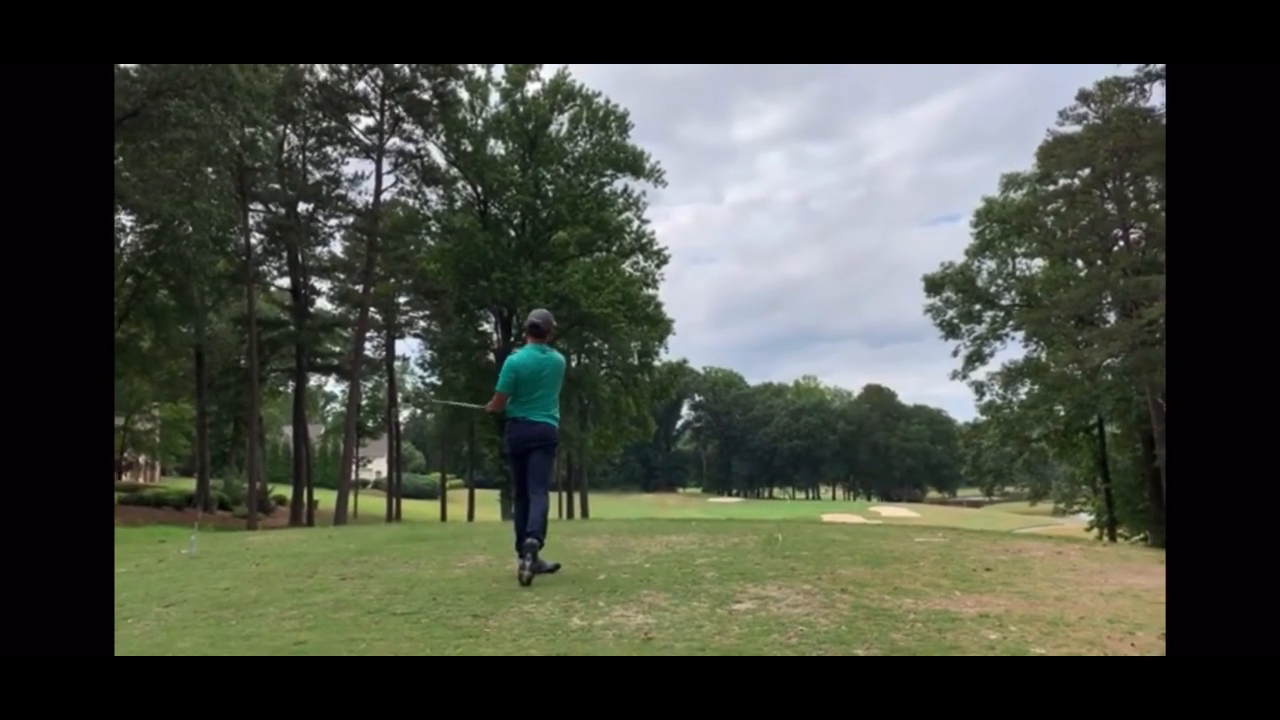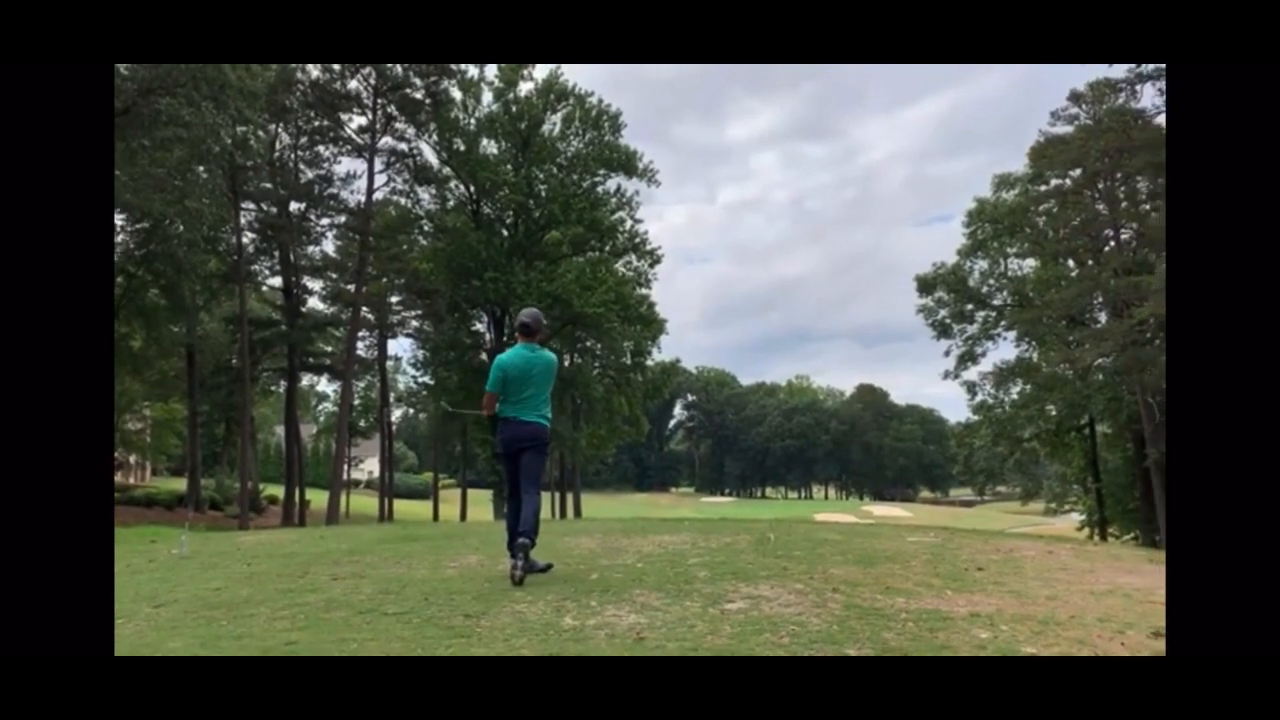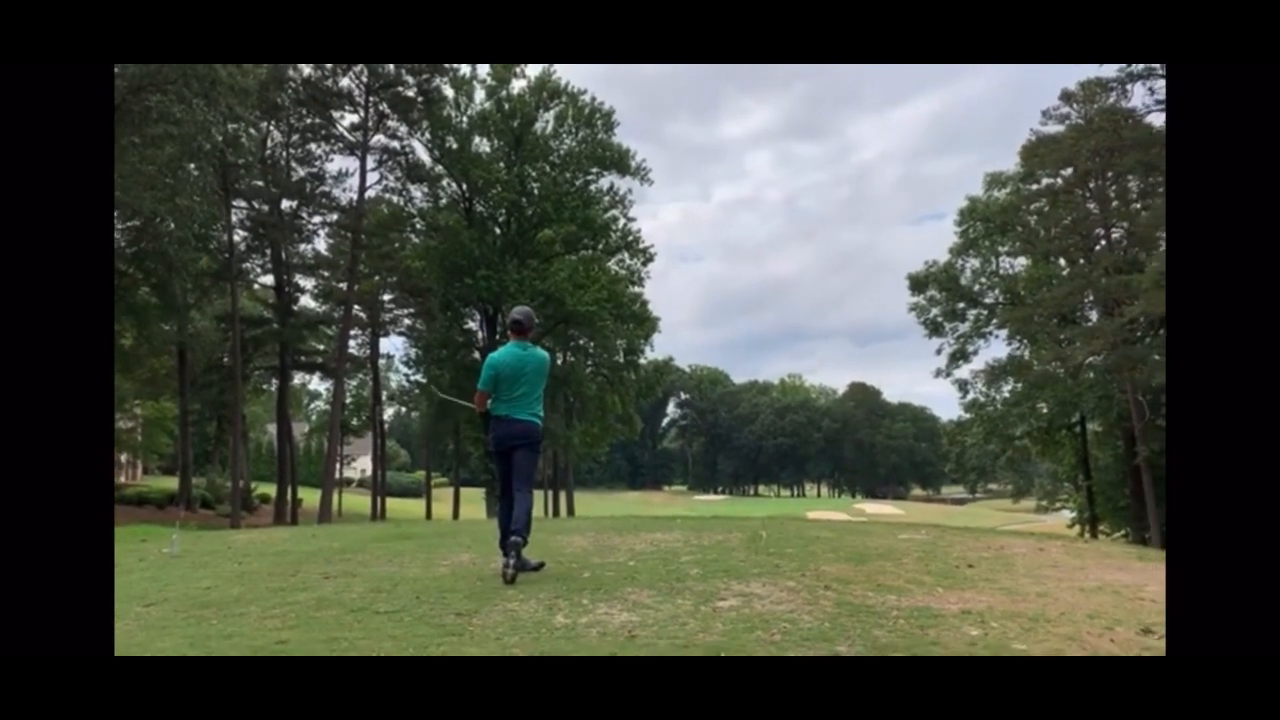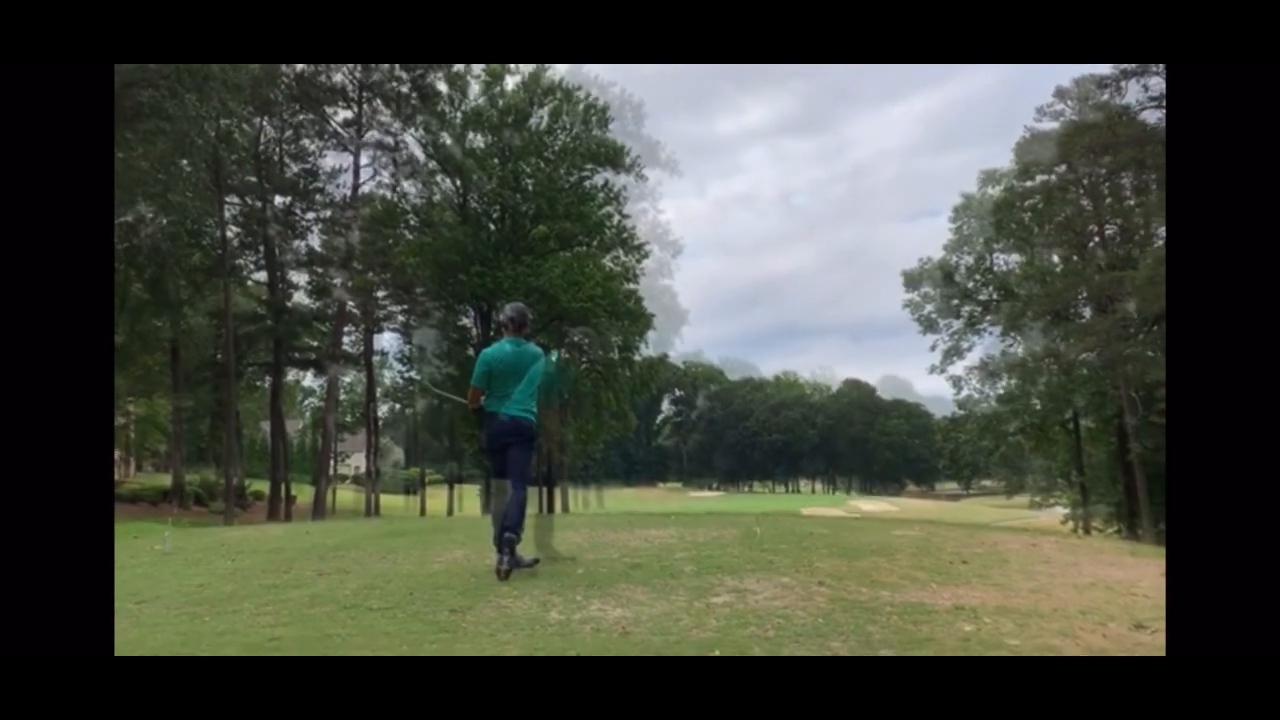
dt=0.3s
person 1, frame 1
left shoulder: (515, 360)
right shoulder: (559, 361)
left elbow: (498, 403)
left wrist: (491, 406)
right wrist: (500, 400)
left hip: (518, 430)
right hip: (545, 431)
left knee: (521, 493)
right knee: (538, 491)
left ankle: (526, 554)
right ankle: (533, 542)
person 1, frame 2
left shoulder: (503, 360)
right shoulder: (550, 360)
left elbow: (488, 404)
left wrist: (492, 411)
left hip: (509, 429)
right hip: (537, 430)
left knee: (514, 493)
right knee: (530, 490)
left ankle: (518, 554)
right ankle: (524, 542)
person 1, frame 3
left shoulder: (495, 359)
right shoulder: (543, 358)
left elbow: (480, 402)
left wrist: (487, 407)
left hip: (501, 428)
right hip: (529, 428)
left knee: (506, 491)
right knee: (523, 489)
left ankle: (510, 553)
right ankle: (516, 541)
person 1, frame 4
left shoulder: (489, 355)
right shoulder: (536, 355)
left elbow: (473, 398)
left wrist: (483, 403)
left hip: (496, 424)
right hip: (524, 425)
right knee: (518, 486)
left ankle: (504, 549)
right ankle: (510, 541)
